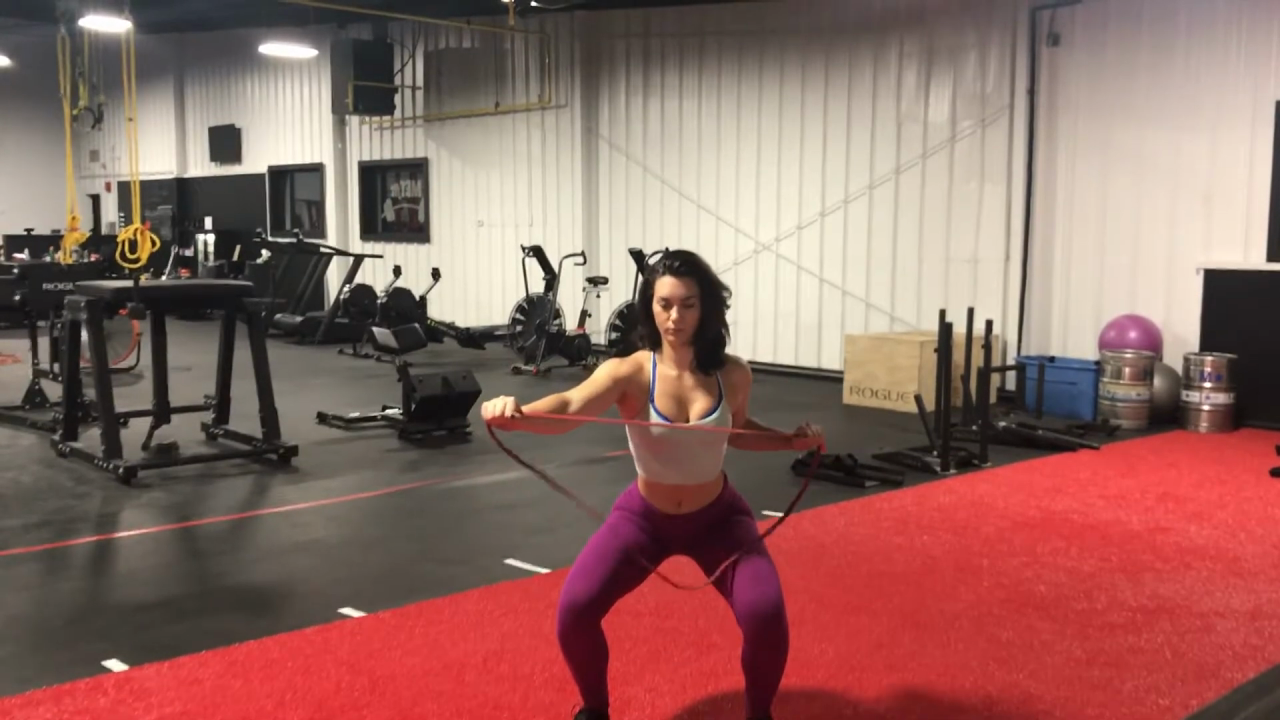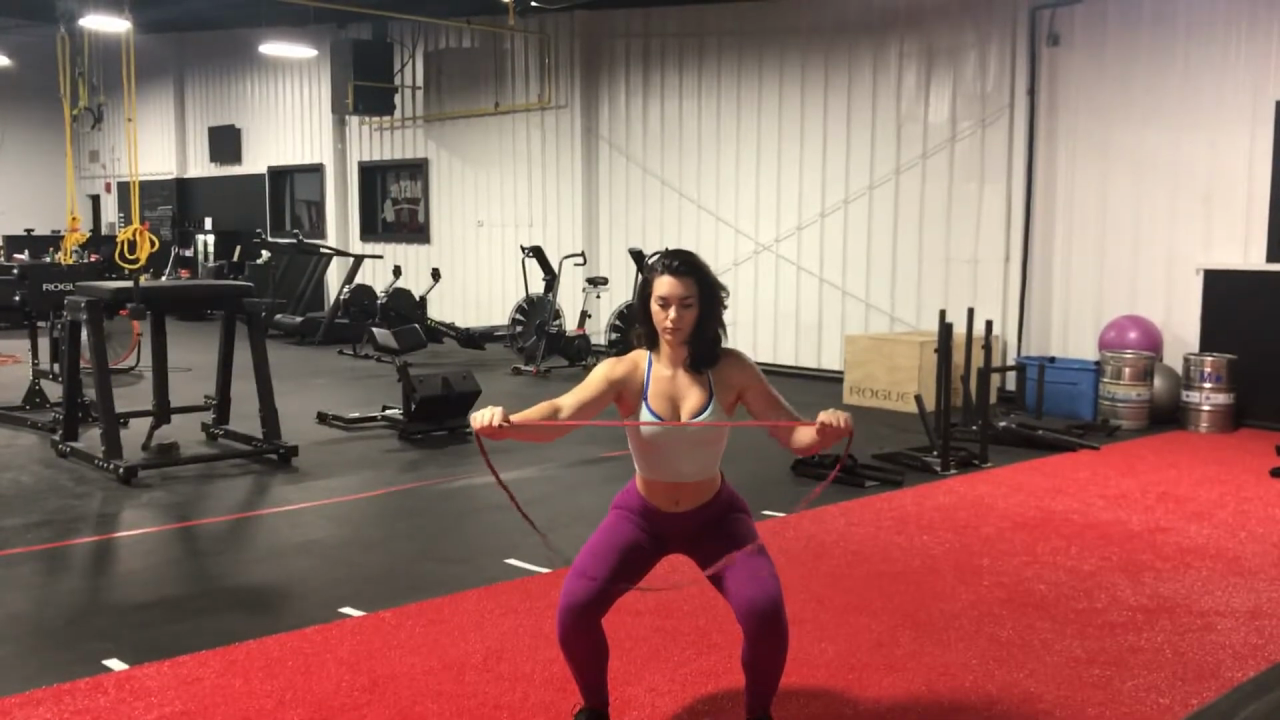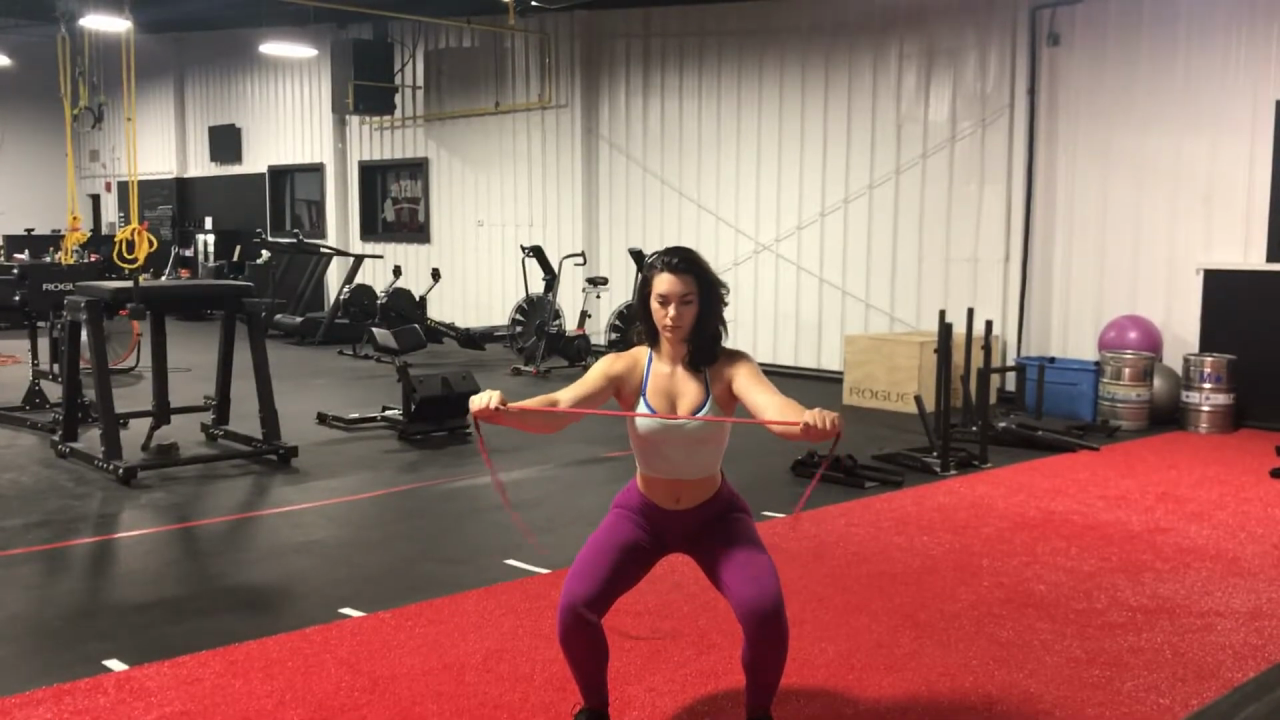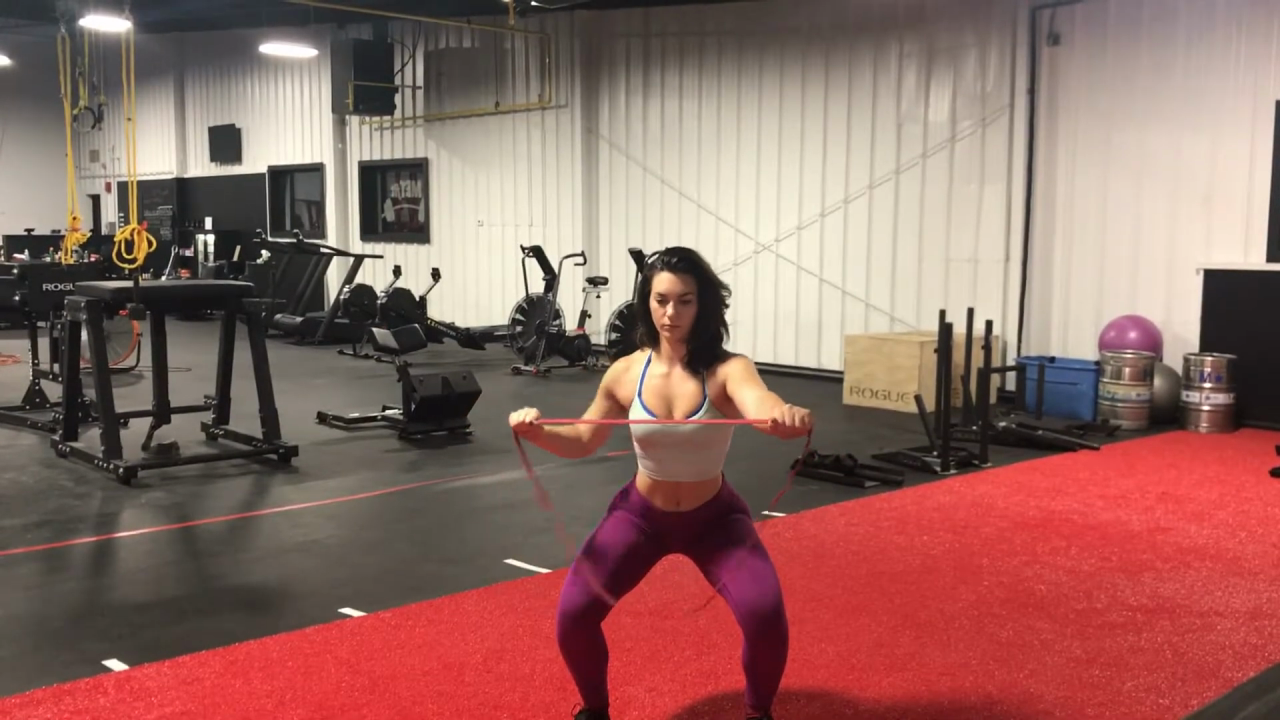
dt=0.5s
person 1, frame 1
left shoulder: (733, 374)
right shoulder: (627, 372)
right elbow: (570, 405)
left wrist: (792, 440)
right wrist: (515, 413)
left hip: (716, 517)
right hip: (643, 515)
left knee: (766, 615)
right knee: (574, 610)
person 1, frame 2
left shoulder: (732, 369)
right shoulder: (624, 371)
left elbow: (794, 435)
right elbow: (562, 412)
left wrist: (826, 430)
right wrist: (508, 424)
left hip: (715, 516)
right hip: (641, 514)
left knee: (766, 614)
right knee: (574, 609)
person 1, frame 3
left shoulder: (730, 367)
right shoulder: (624, 367)
left elbow: (776, 409)
right elbow: (556, 410)
left wrist: (812, 421)
right wrist: (503, 410)
left hip: (715, 515)
right hip: (642, 512)
left knee: (766, 613)
right knee: (575, 608)
person 1, frame 4
left shoulder: (728, 368)
right shoulder: (624, 373)
left elbow: (762, 406)
right elbow: (582, 442)
left wrist: (788, 417)
right wrist: (537, 431)
left hip: (714, 517)
right hip: (641, 513)
left knee: (765, 615)
right knee: (573, 612)
